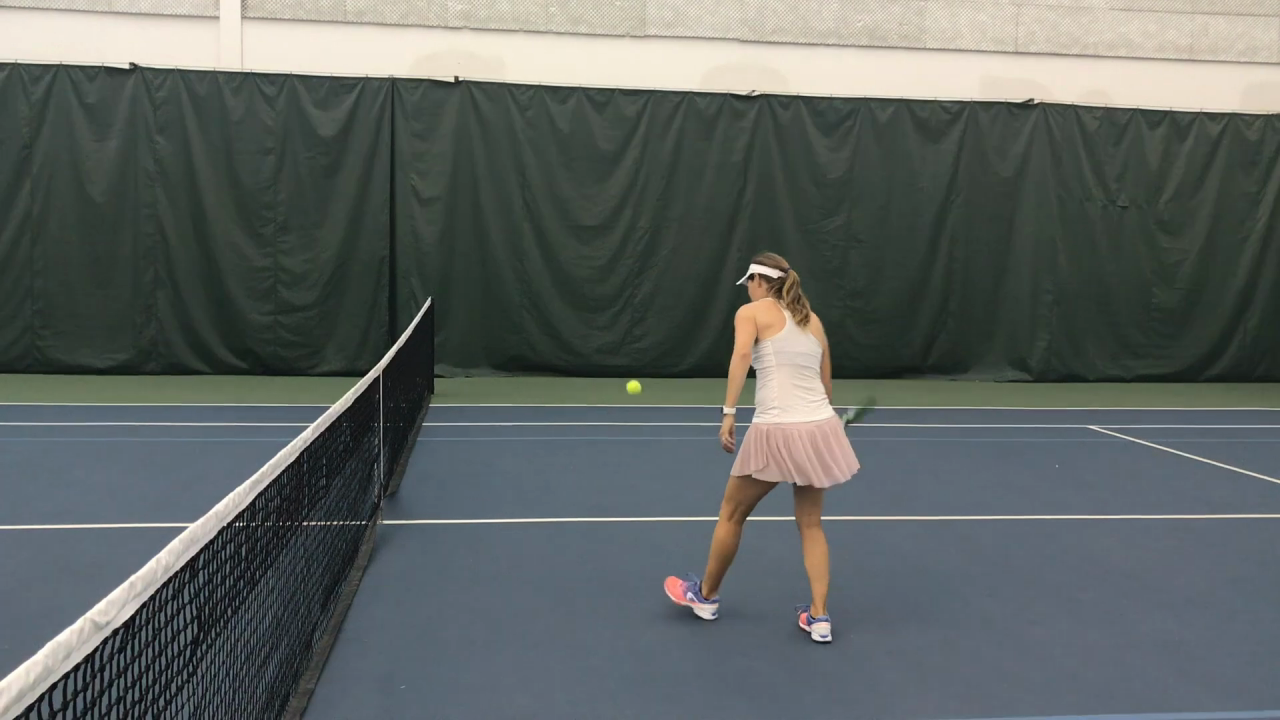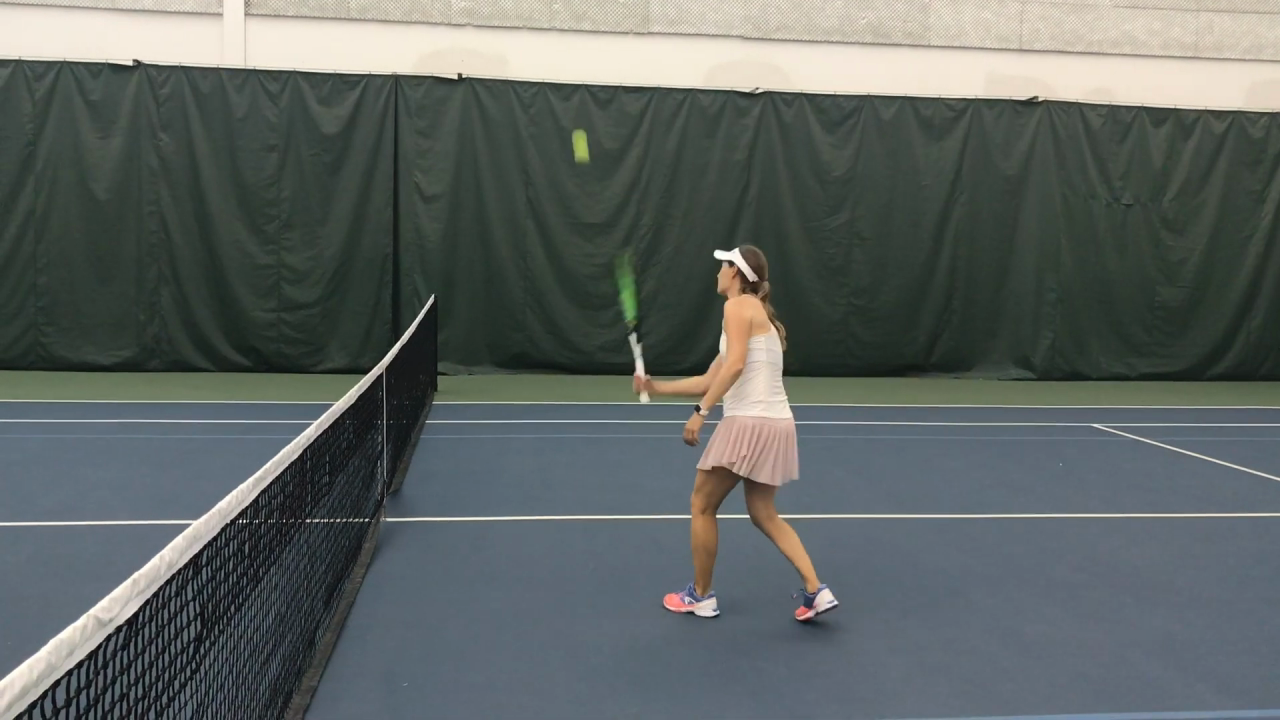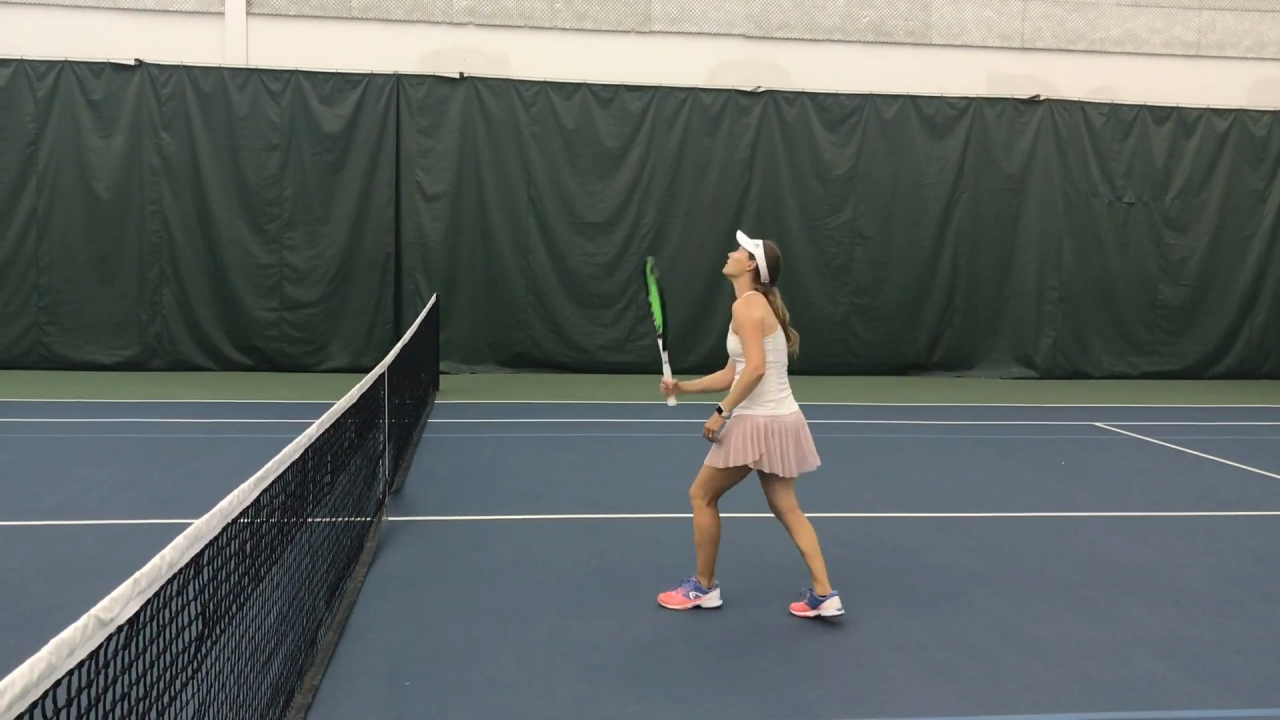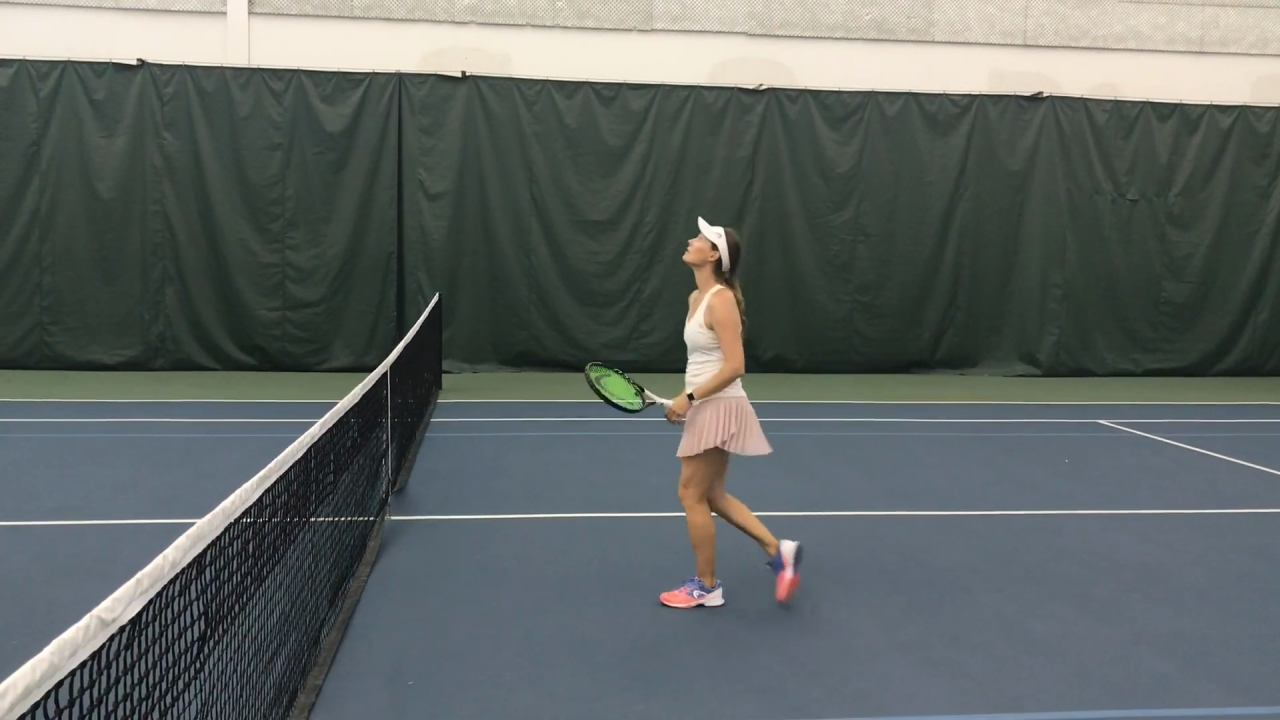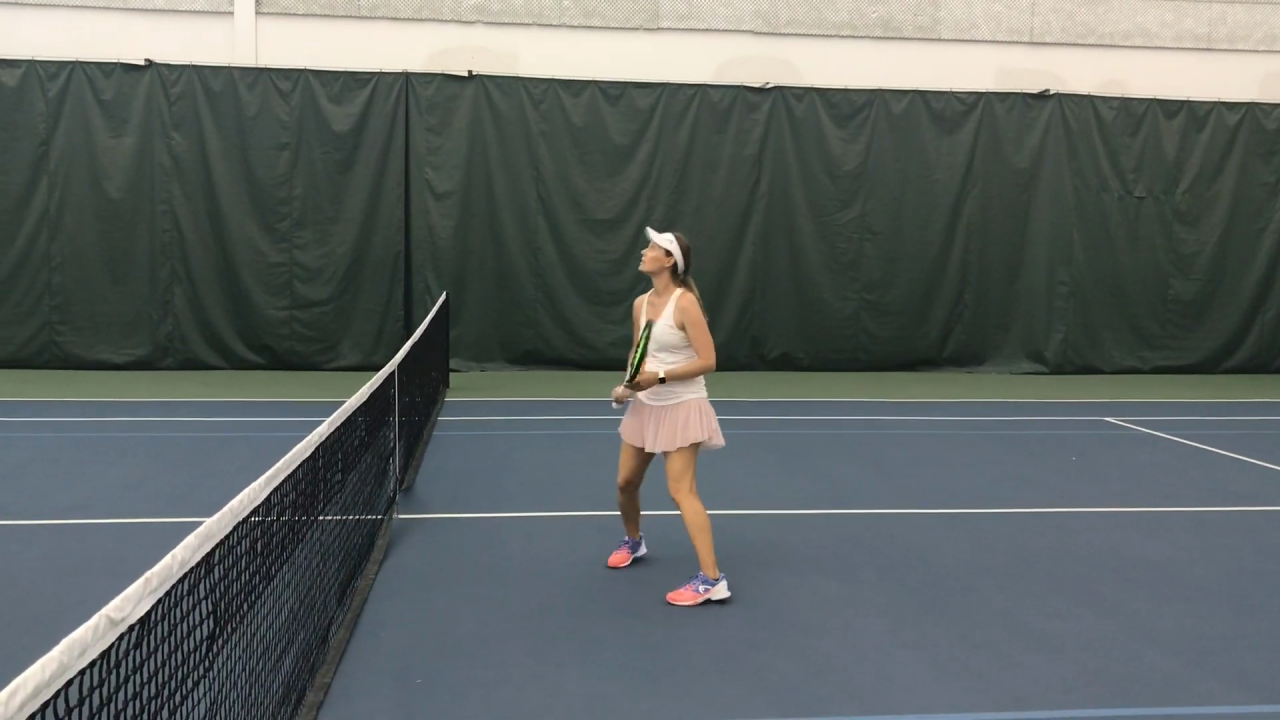
dt=0.4s
person 1, frame 1
left shoulder: (751, 312)
right shoulder: (813, 321)
left elbow: (740, 358)
left wrist: (729, 413)
left hip: (775, 431)
right hip: (819, 428)
left knee: (731, 515)
right knee: (810, 524)
left ankle: (705, 595)
right ankle: (818, 616)
person 1, frame 2
left shoulder: (738, 305)
right shoulder: (759, 315)
left elbow: (734, 366)
right elbow: (710, 380)
left wrist: (699, 412)
right wrist: (656, 386)
left hip: (749, 425)
right hip: (778, 425)
left knee: (702, 507)
right knee: (765, 515)
left ankle: (701, 595)
right ankle: (816, 591)
person 1, frame 3
left shoulder: (746, 304)
right shoulder: (758, 306)
left elbow: (756, 369)
right elbow: (732, 375)
left wrist: (721, 413)
right wrist: (682, 385)
left hip: (759, 423)
right hip: (782, 421)
left knee: (702, 496)
right knee: (786, 508)
left ankle: (704, 587)
right ankle: (824, 595)
person 1, frame 4
left shoulder: (720, 299)
right shoulder: (697, 297)
left elbow: (734, 366)
left wrist: (689, 399)
right wrist: (687, 397)
left hip: (717, 408)
right hip: (709, 408)
left knee: (692, 496)
right knee: (712, 496)
left ankle: (707, 586)
right ankle: (778, 550)
person 1, frame 5
left shoulder: (685, 303)
right shoulder: (640, 303)
left elbow: (708, 362)
left wrist: (659, 377)
right wrist: (628, 384)
left hip: (683, 407)
right hip: (647, 406)
left knee: (682, 491)
right knee: (625, 481)
left ankle: (712, 580)
right ankle: (633, 541)
